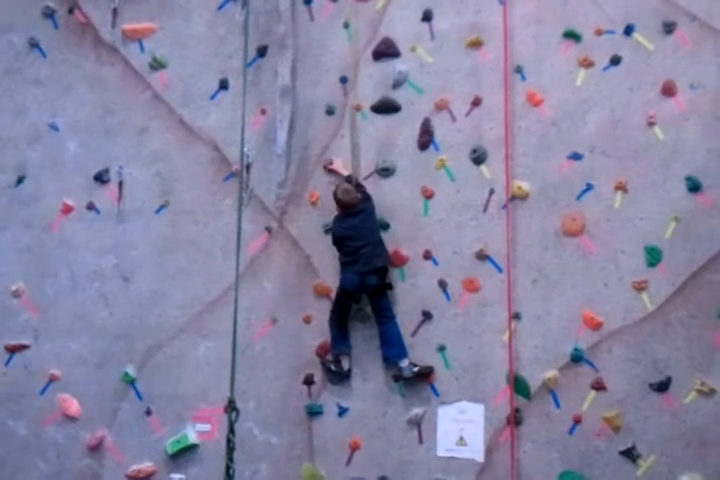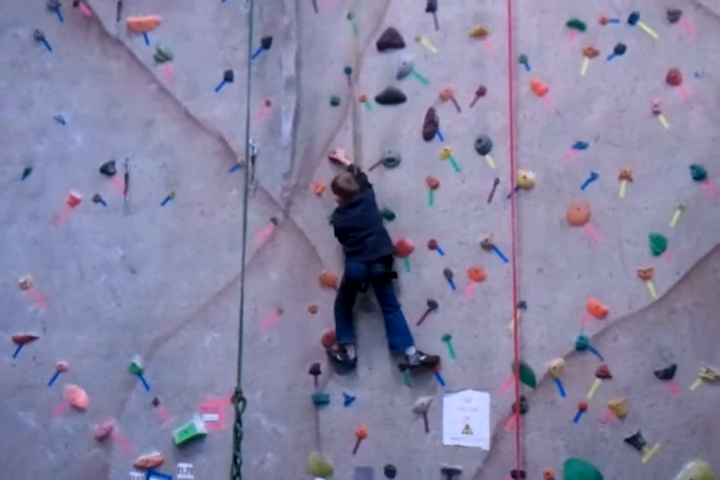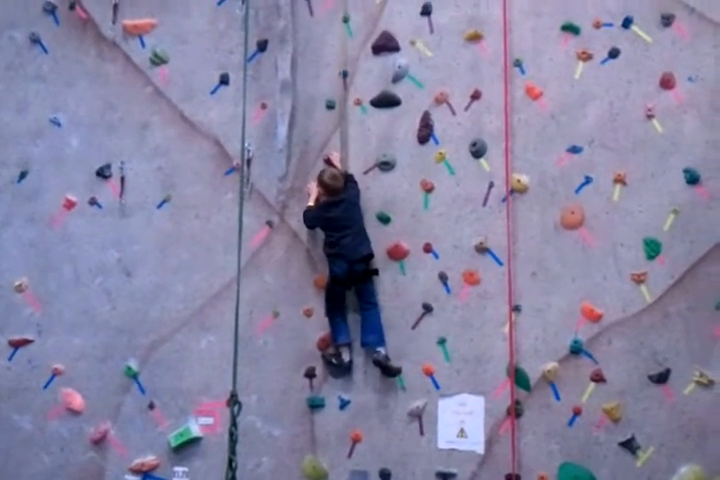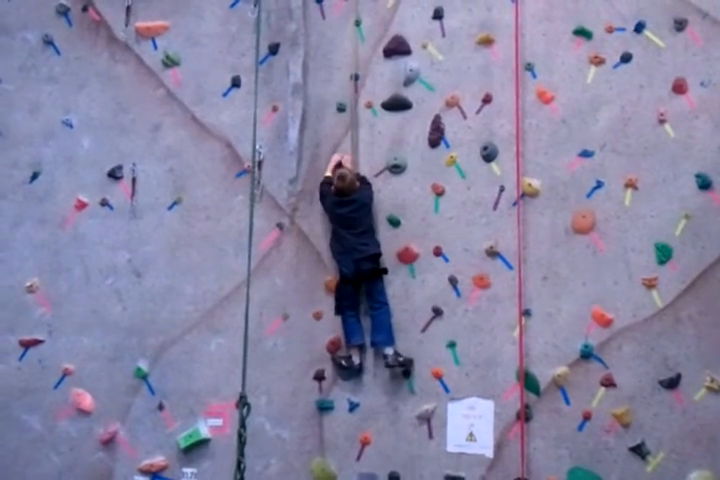
dt=1s
person 1, frame 1
left shoulder: (337, 225)
right shoulder: (367, 208)
right elbow: (359, 186)
right wrist: (342, 170)
left hip: (350, 276)
right hip: (375, 274)
left knee: (338, 318)
right knee: (386, 319)
left ankle: (342, 361)
right ankle: (403, 364)
person 1, frame 2
left shoulder: (338, 217)
right shoulder: (368, 198)
left elbow: (342, 239)
right elbow: (361, 177)
right wrist: (345, 161)
left hip: (355, 265)
right hip: (380, 263)
left knee: (342, 307)
right knee: (391, 308)
left ankle: (347, 351)
right ankle: (410, 353)
person 1, frame 3
left shoulder: (321, 209)
right shoulder: (352, 196)
left elbow: (308, 220)
right elbow: (351, 180)
left wrist: (312, 198)
right wrist: (338, 165)
left hip: (338, 264)
right hip: (361, 260)
left knee: (335, 309)
right knee: (369, 306)
left ankle: (343, 354)
right ankle: (379, 351)
person 1, frame 4
left shoulder: (331, 203)
right shoulder: (364, 198)
left elbow: (324, 187)
right elbow: (365, 183)
left wrist: (332, 166)
right wrist: (350, 168)
left hip: (346, 264)
right hip: (369, 260)
left knee: (349, 310)
right knee: (379, 305)
left ankle: (355, 357)
right ankle: (389, 353)
